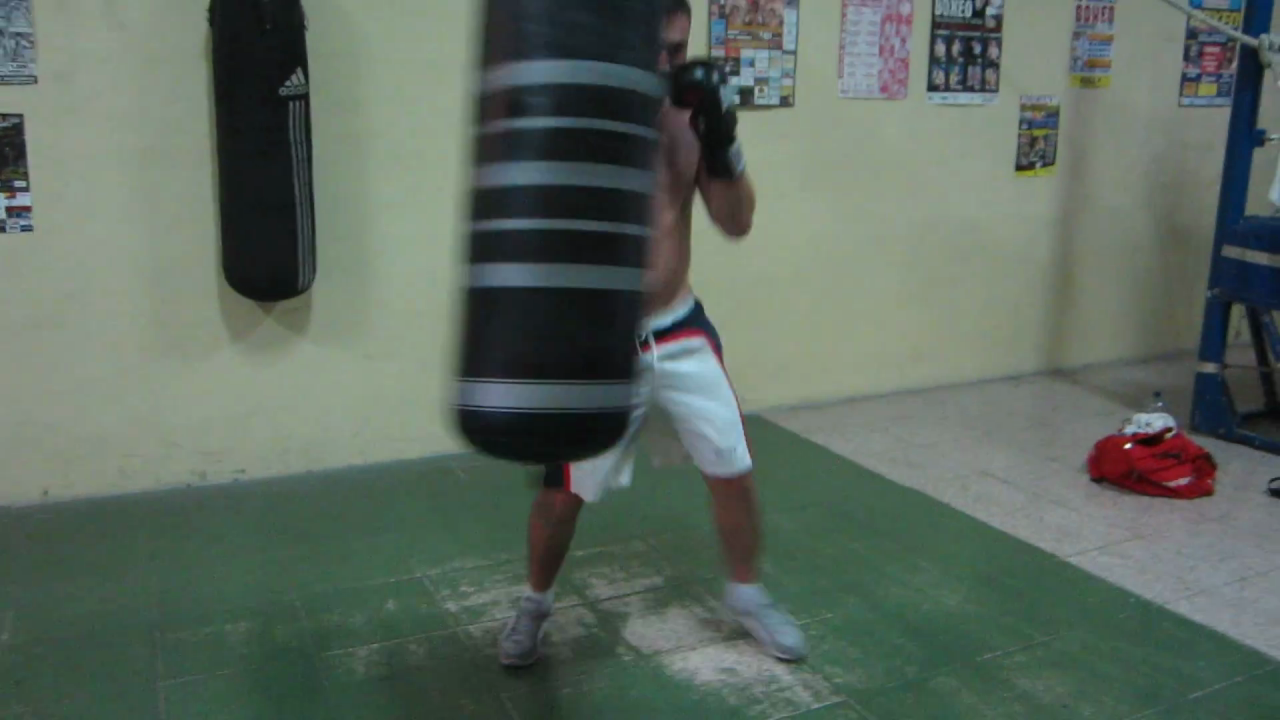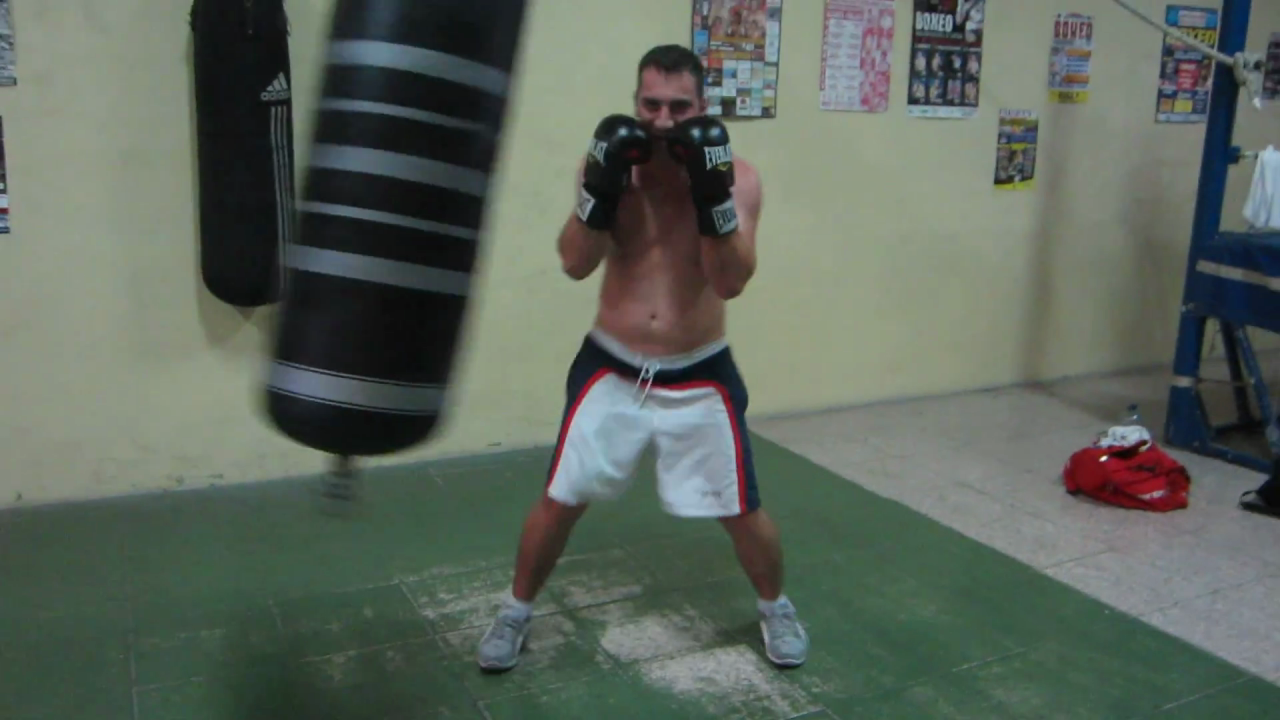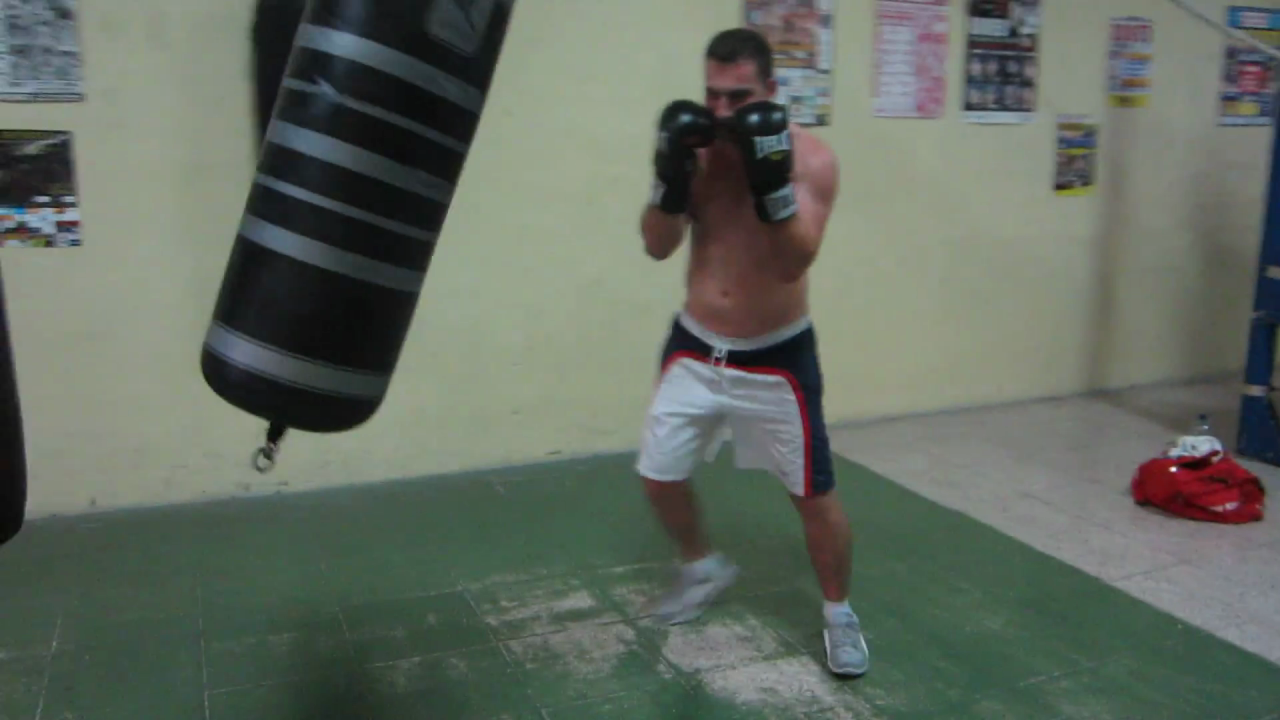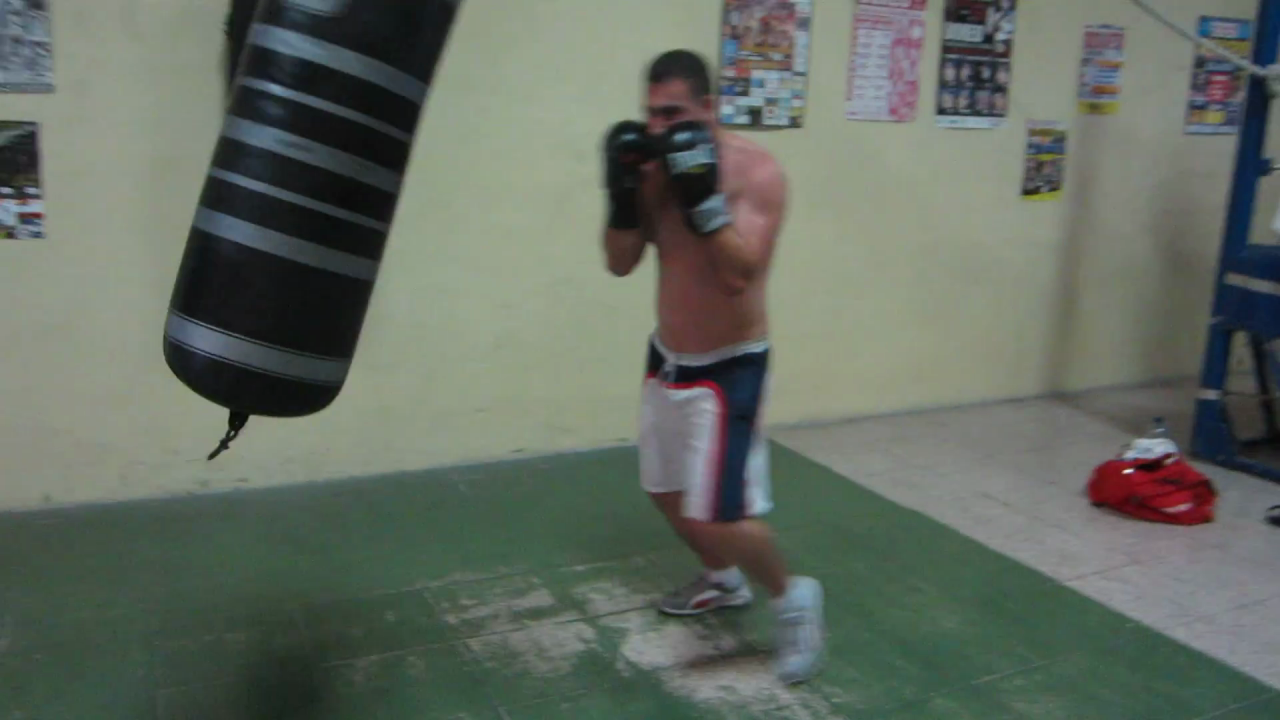
dt=0.2s
person 1, frame 1
left shoulder: (691, 115)
left elbow: (737, 226)
left wrist: (721, 139)
left hip: (677, 327)
left knee: (733, 474)
right knee: (564, 490)
left ankle: (749, 595)
right ankle: (535, 601)
person 1, frame 2
left shoulder: (737, 177)
right shoulder: (609, 160)
left elbow: (731, 282)
right elbow: (576, 264)
left wrist: (714, 193)
right wrist: (600, 185)
left hip: (698, 373)
right hip: (611, 367)
left knee: (744, 513)
right knee: (557, 504)
left ankle: (774, 607)
right ankle: (517, 610)
person 1, frame 3
left shoulder: (812, 155)
right shoulder: (695, 143)
left elbow: (793, 264)
right elbow: (657, 246)
left wrist: (773, 181)
right wrist: (670, 173)
left hip: (777, 355)
right hip: (697, 345)
left knee: (813, 495)
right knee: (659, 478)
left ankle: (838, 612)
right ankle: (704, 567)
person 1, frame 4
left shoulder: (757, 170)
right shoulder: (651, 165)
left elbow: (740, 274)
right elbow: (619, 263)
left wrist: (703, 195)
right wrist: (621, 193)
left hip: (729, 370)
right hip: (666, 362)
left knee: (727, 515)
right knee: (665, 492)
left ankle: (791, 596)
right ankle: (723, 580)
